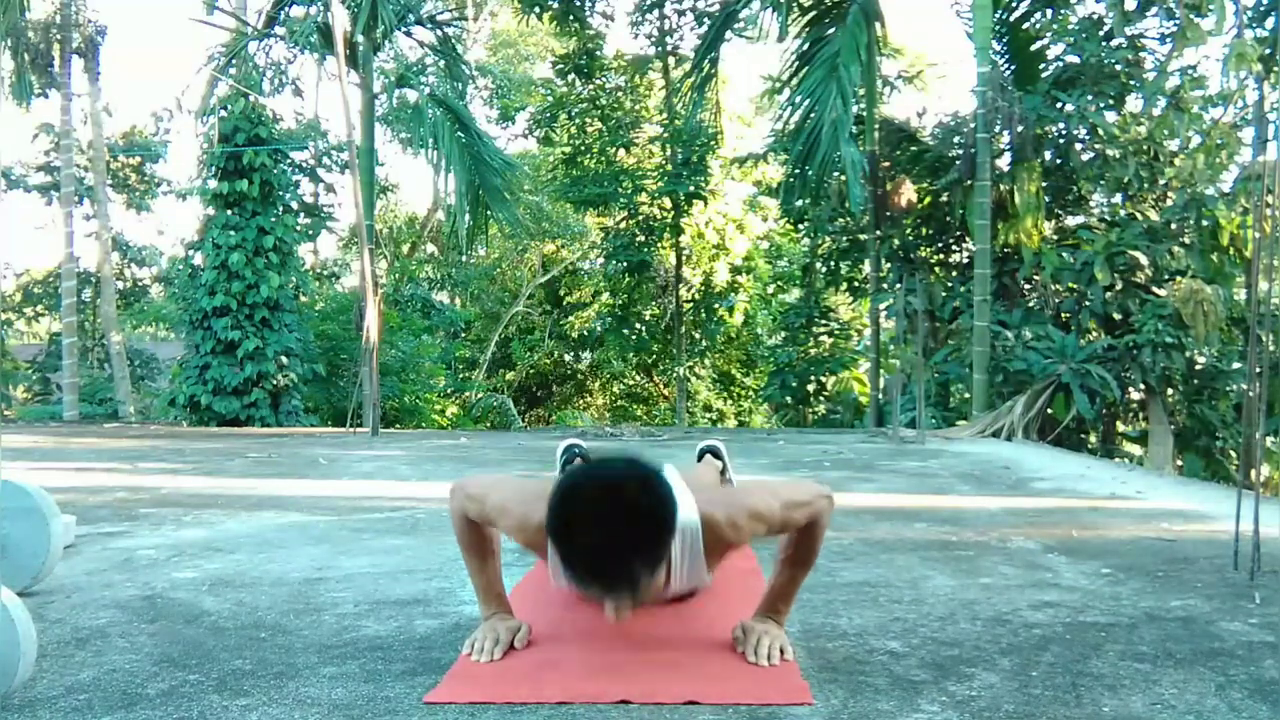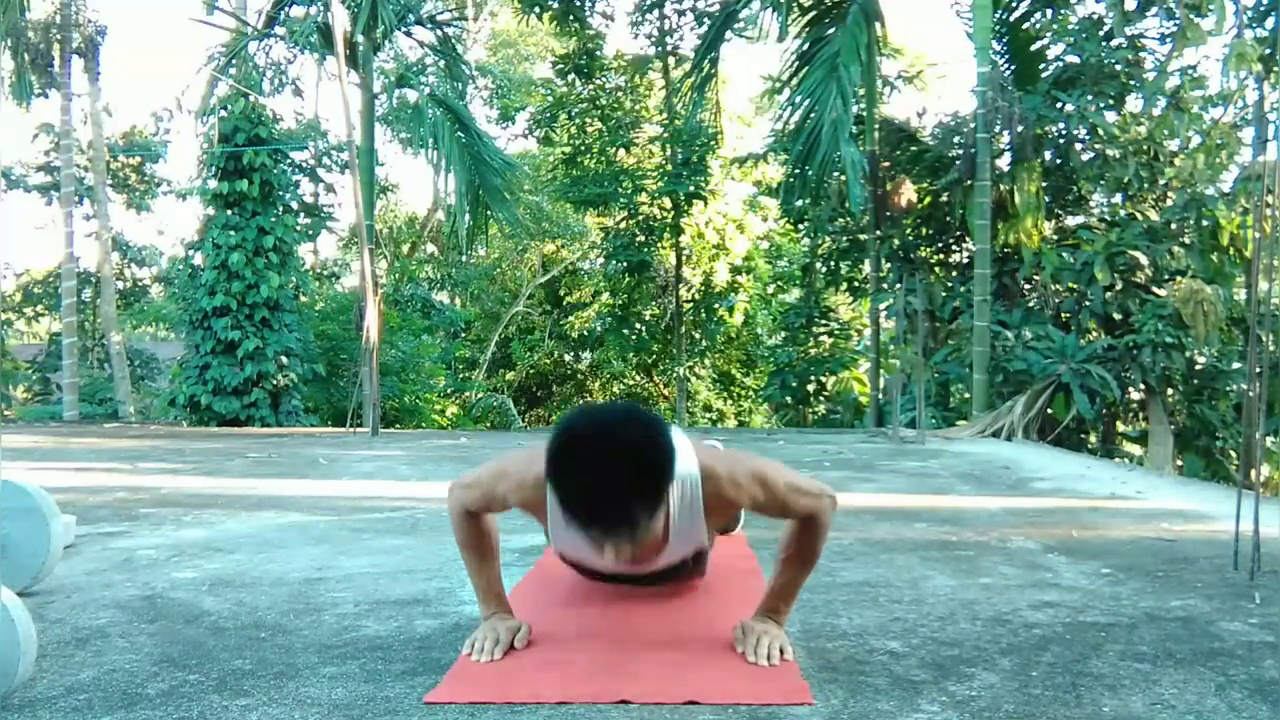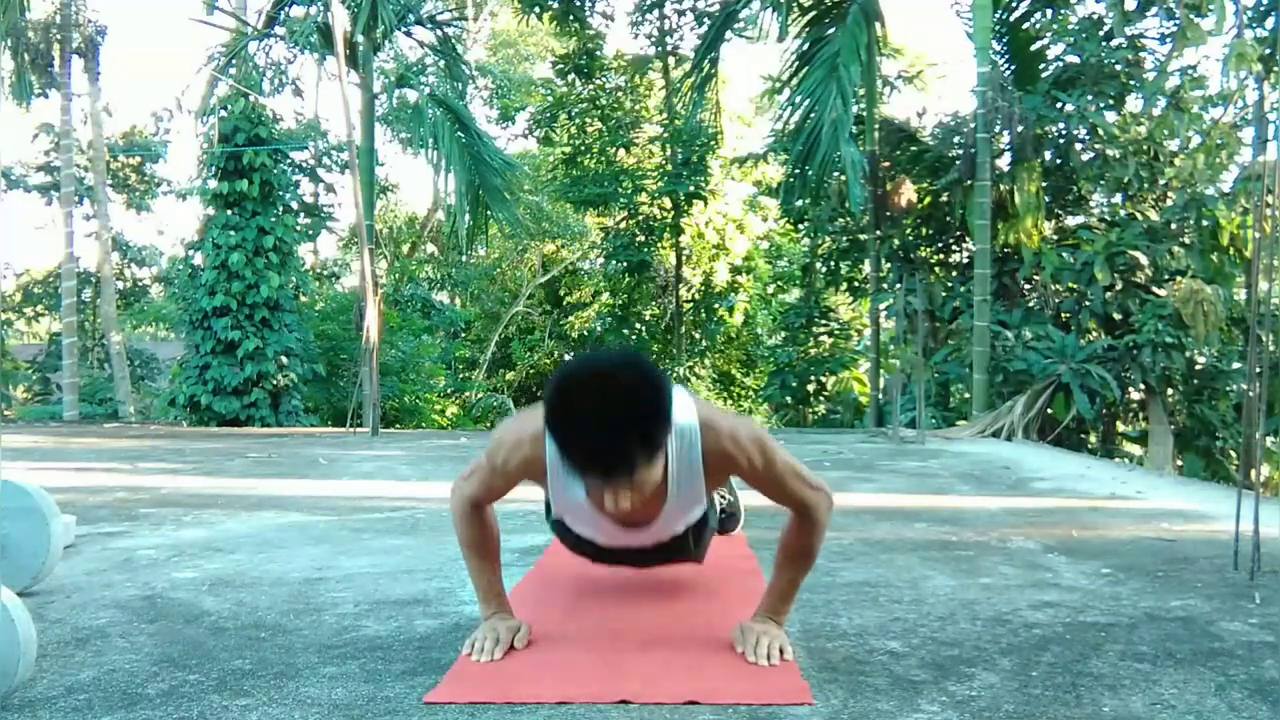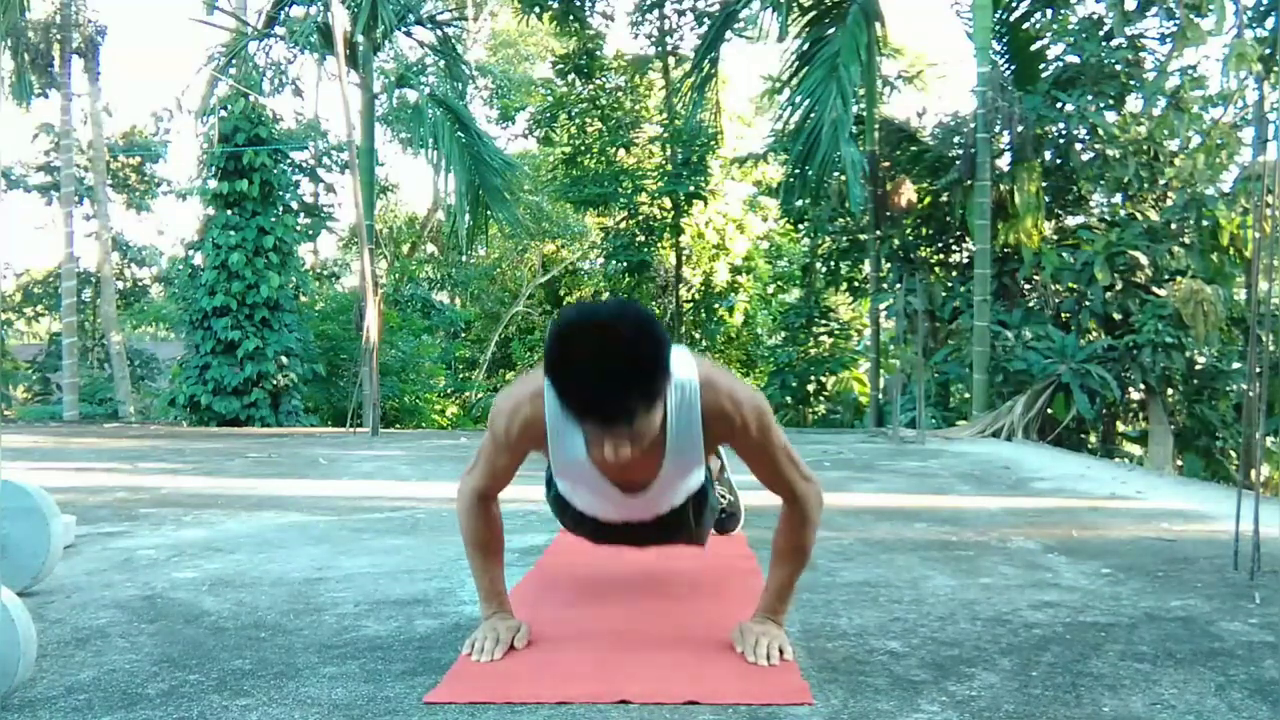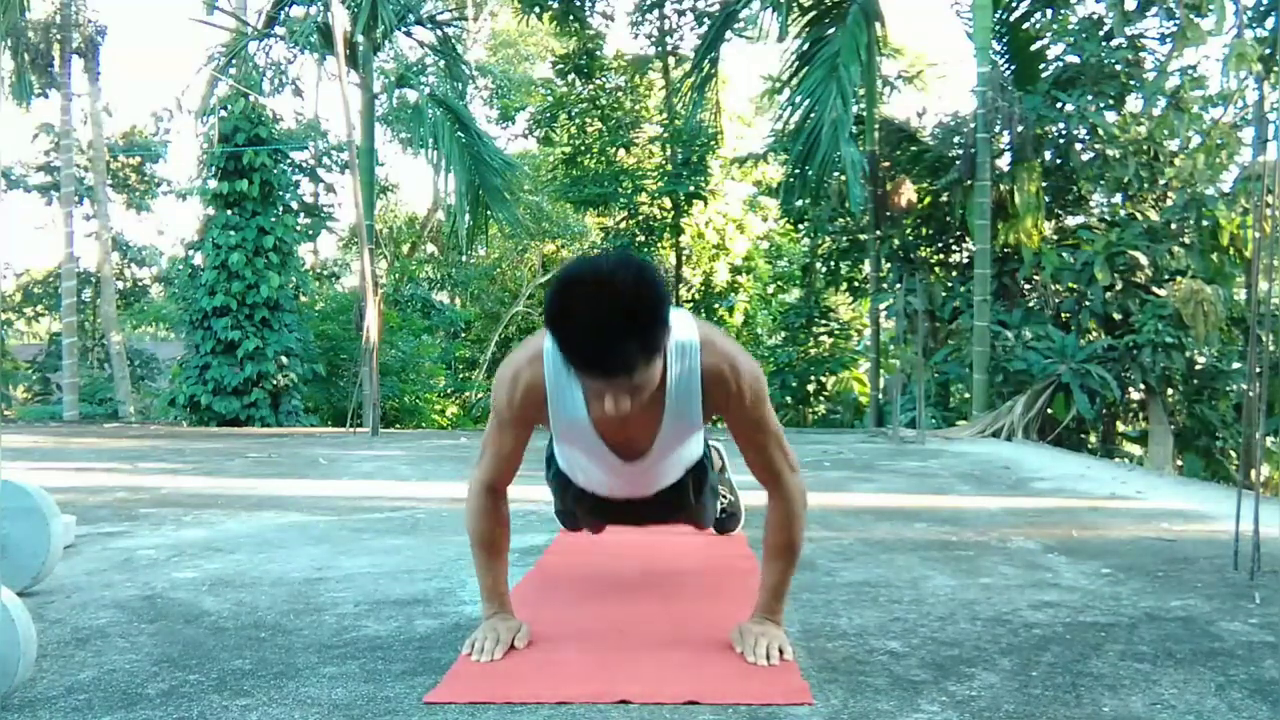
dt=0.1s
person 1, frame 1
left shoulder: (719, 519)
right shoulder: (534, 517)
left elbow: (819, 502)
right elbow: (461, 497)
left wrist: (769, 617)
right wrist: (496, 613)
left ankle: (711, 463)
right ankle: (574, 462)
person 1, frame 2
left shoulder: (717, 478)
right shoulder: (533, 479)
left elbow: (821, 503)
right elbow: (462, 500)
left wrist: (771, 617)
right wrist: (494, 613)
person 1, frame 3
left shoulder: (720, 437)
right shoulder: (528, 442)
left elbow: (815, 502)
right elbow: (467, 498)
left wrist: (770, 618)
right wrist: (495, 614)
left hip: (680, 531)
person 1, frame 4
left shoulder: (718, 399)
right shoulder: (528, 406)
left elbow: (801, 496)
right elbow: (476, 494)
left wrist: (770, 617)
right wrist: (495, 612)
left hip: (680, 506)
right hip: (583, 510)
left knee: (700, 528)
person 1, frame 5
left shoulder: (720, 365)
right shoulder: (529, 372)
left elbow: (783, 485)
right elbow: (489, 486)
left wrist: (767, 618)
right wrist: (496, 612)
left hip: (679, 480)
right hip: (583, 486)
left knee: (708, 518)
right knee: (580, 524)
left ankle: (716, 469)
